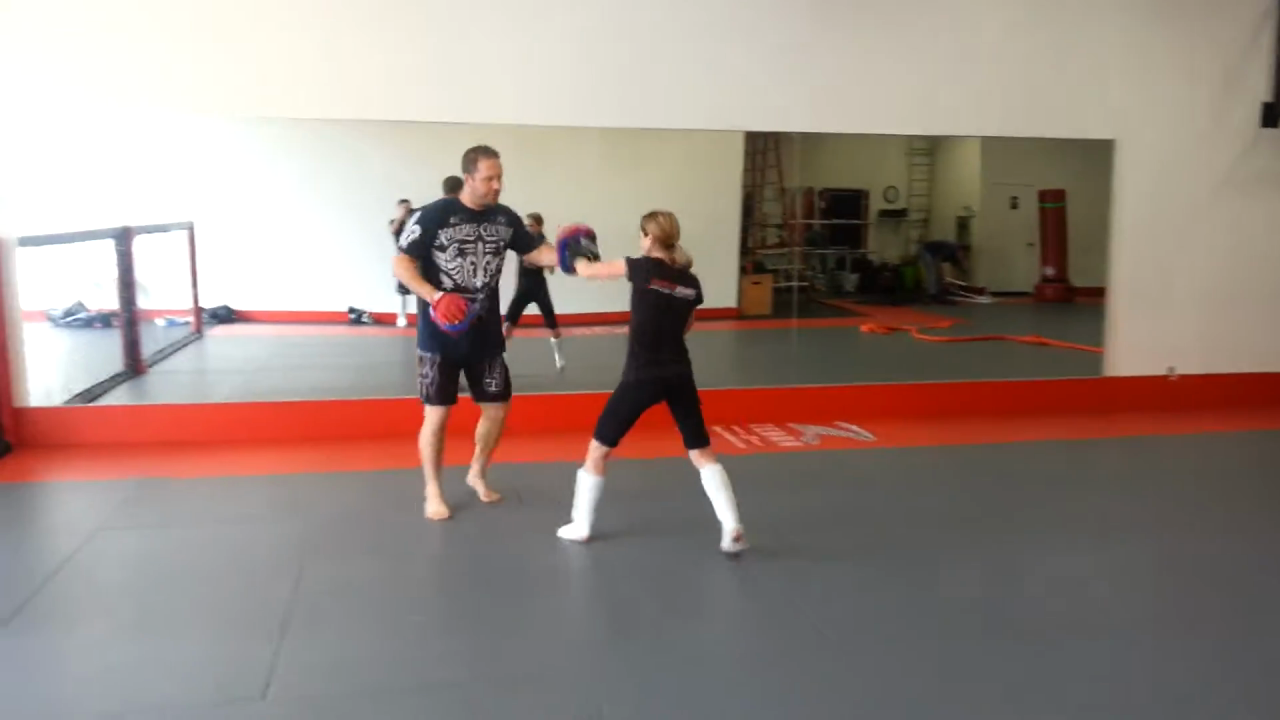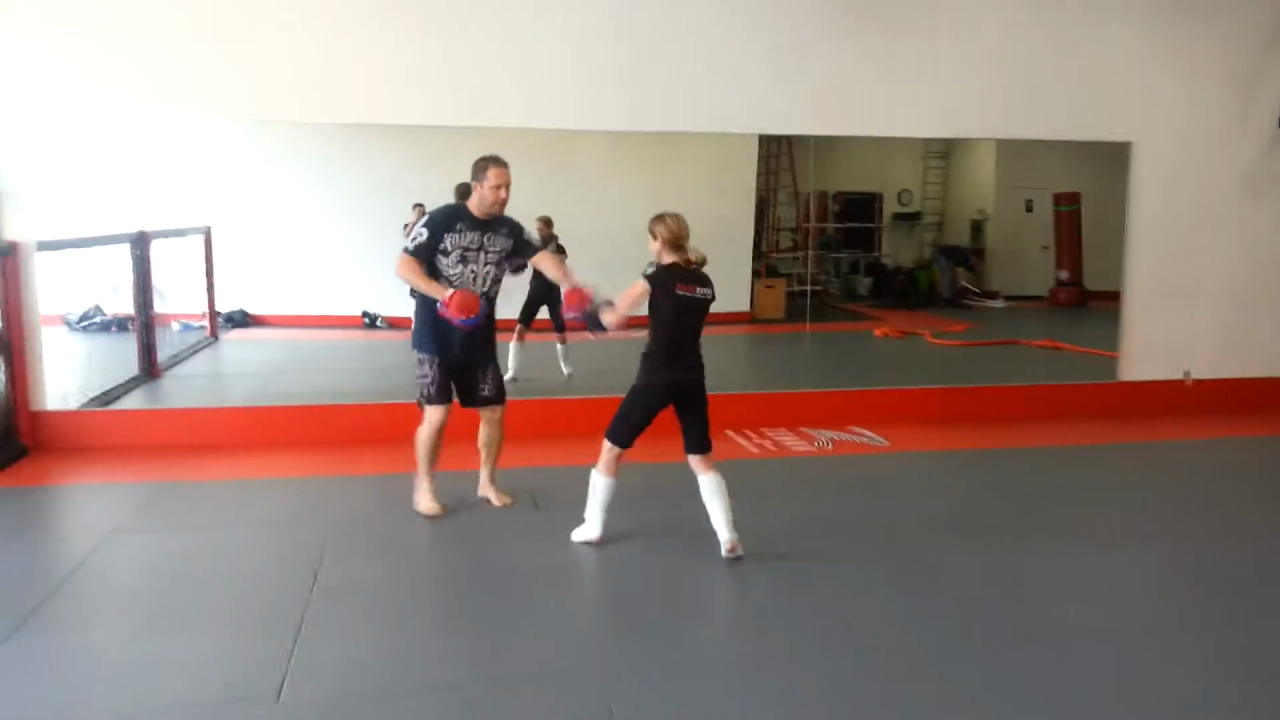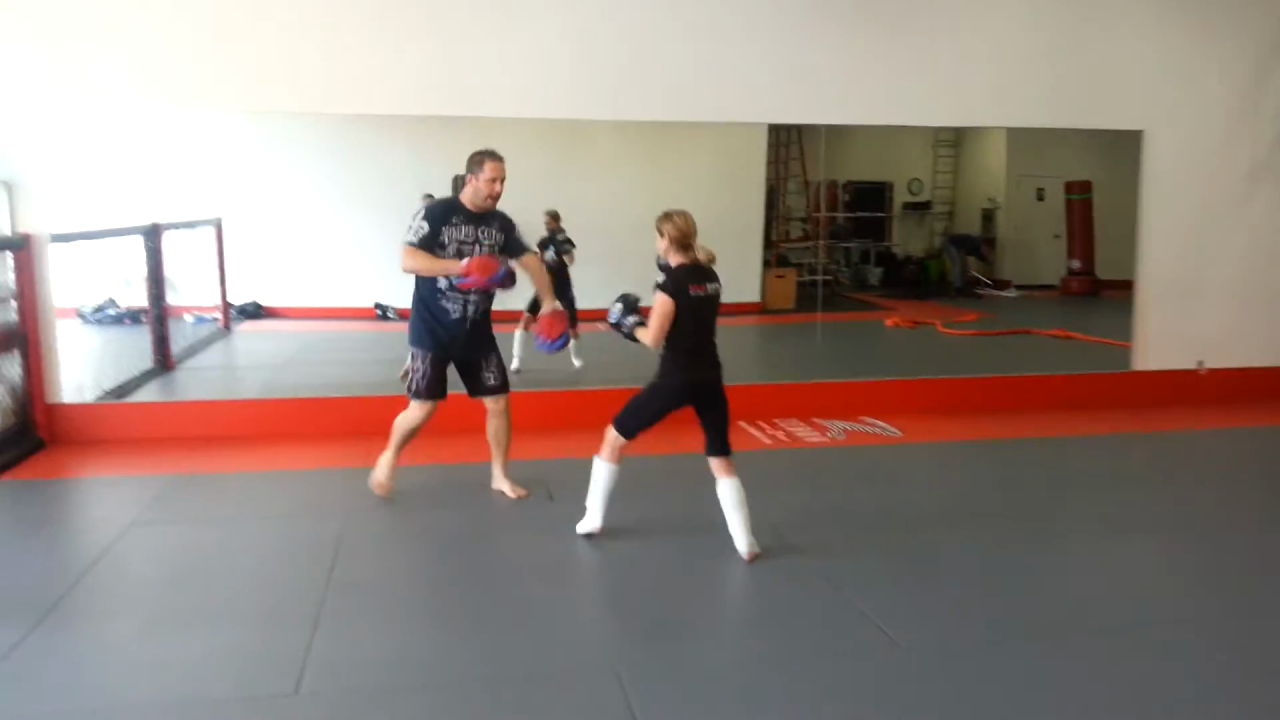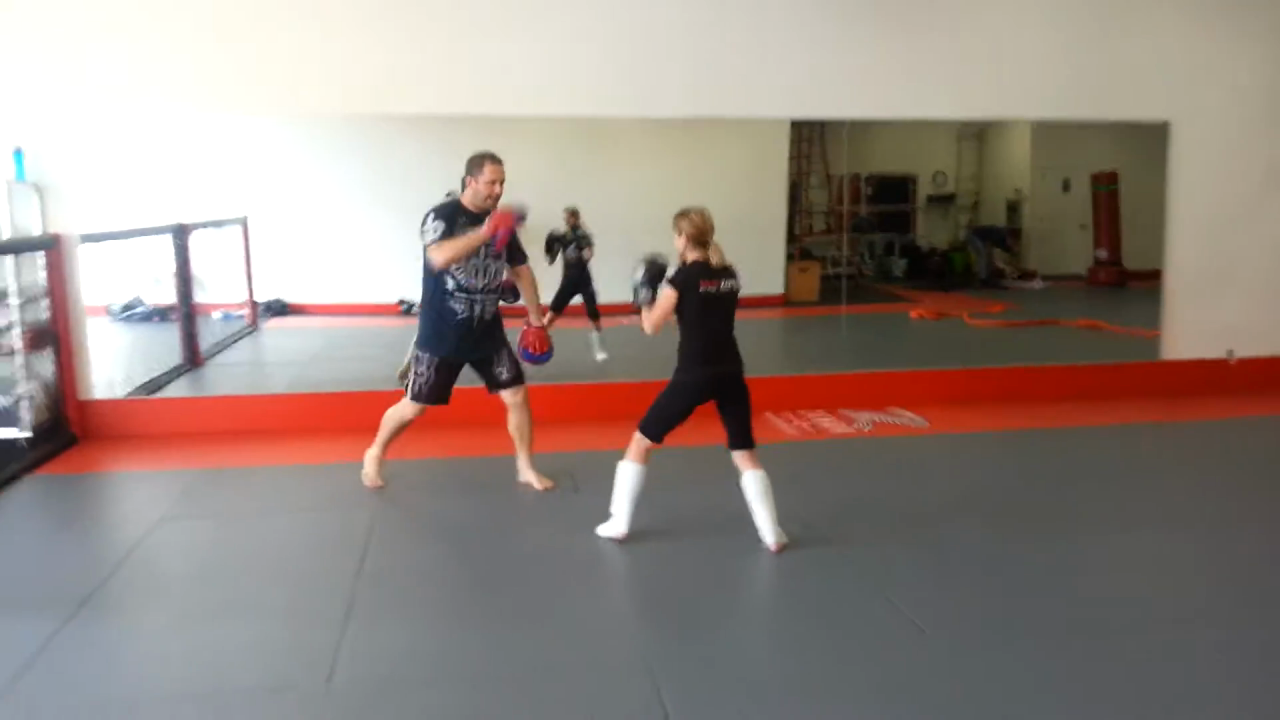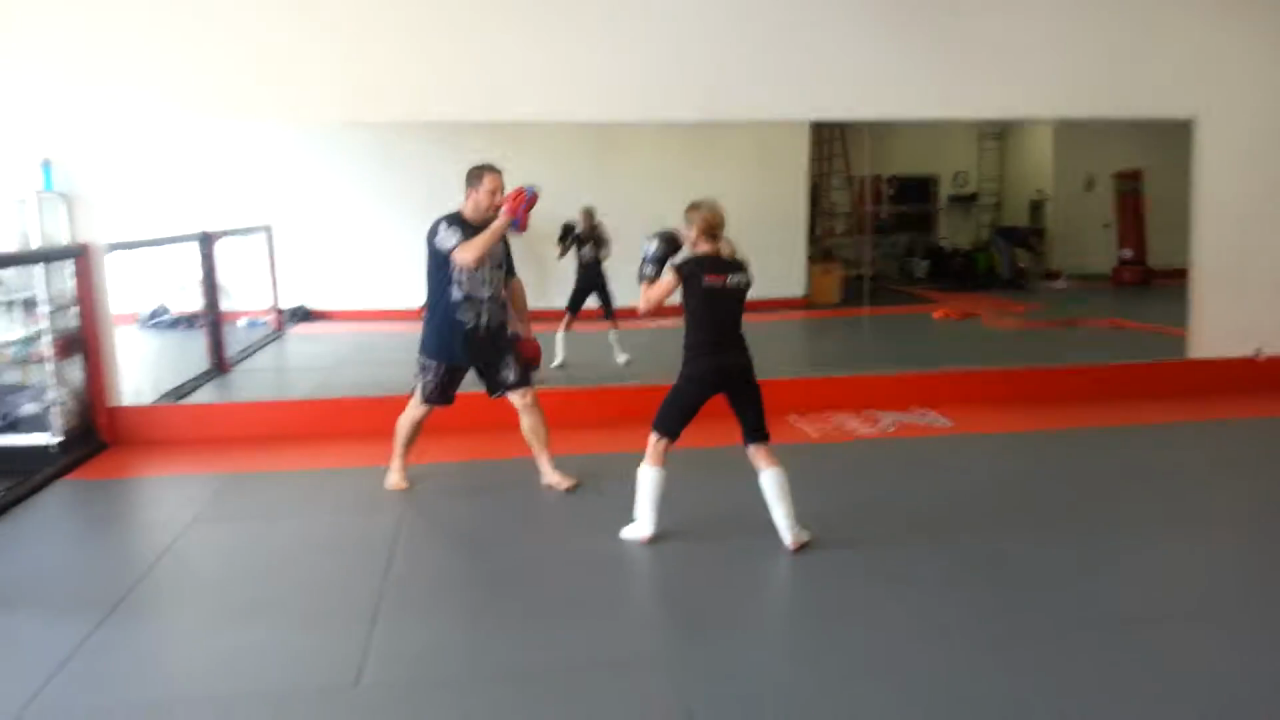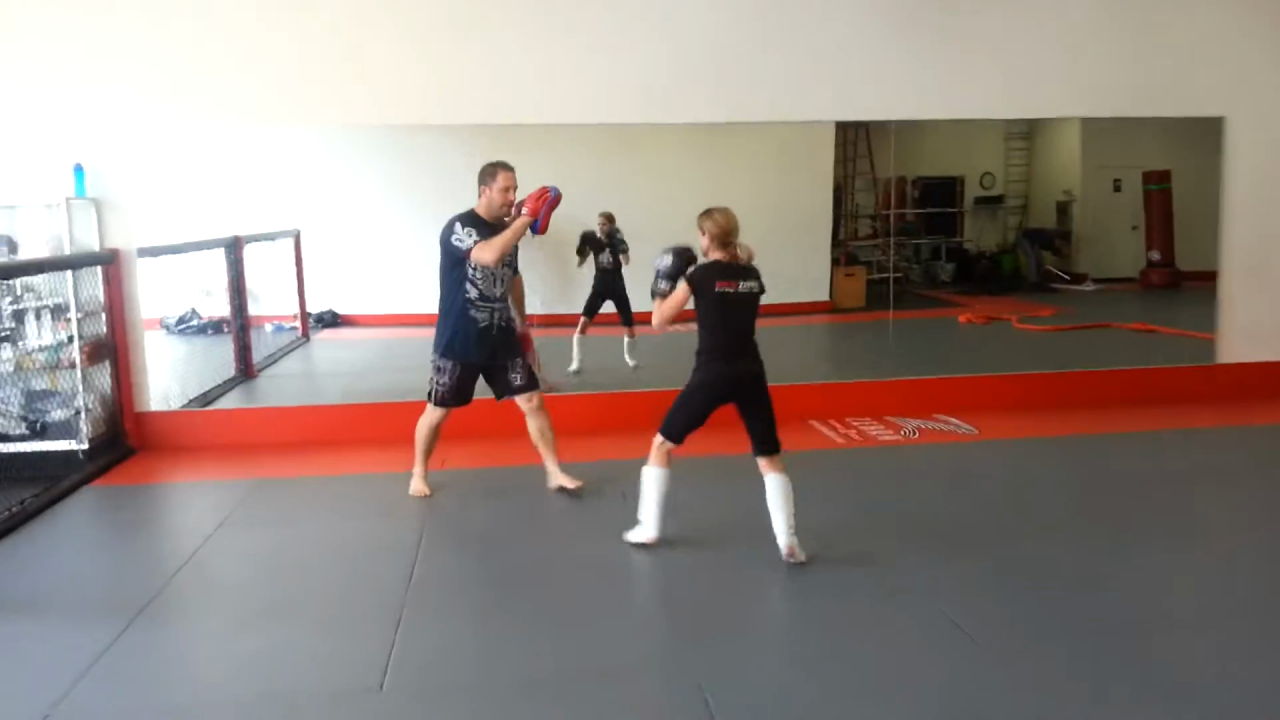
dt=0.1s
person 1, frame 1
left shoulder: (505, 218)
right shoulder: (434, 215)
left elbow: (537, 253)
right elbow: (401, 264)
right wrist: (435, 297)
left hip: (484, 332)
right hip: (440, 334)
left knee: (495, 409)
right knee: (437, 415)
left ankle: (477, 473)
right ankle: (432, 491)
person 1, frame 2
left shoulder: (508, 228)
right shoulder: (440, 220)
left elbow: (543, 259)
right elbow: (404, 266)
left wrist: (571, 286)
right wrist: (444, 293)
left hip: (480, 337)
right hip: (436, 335)
left knee: (493, 414)
right knee: (437, 414)
left ankle: (486, 482)
right ankle: (424, 486)
person 1, frame 3
left shoulder: (500, 222)
right shoulder: (436, 214)
left elbow: (529, 260)
right elbow: (409, 260)
left wrist: (549, 301)
right wrist: (460, 267)
left hip: (477, 331)
right hip: (432, 330)
left knee: (498, 404)
right knee: (421, 410)
left ankle: (500, 475)
right ankle: (388, 460)
person 1, frame 4
left shoulder: (503, 224)
right shoulder: (441, 216)
left elbow: (521, 270)
right elbow: (439, 258)
left wrist: (535, 316)
right wrist: (486, 231)
left hip: (487, 330)
right hip: (441, 333)
left knee: (517, 397)
right knee: (414, 407)
left ankle: (526, 468)
right ankle: (374, 454)
person 1, frame 5
left shoulder: (500, 233)
right shoulder: (445, 228)
left elbow: (509, 282)
right elbow: (470, 257)
left wrist: (522, 327)
right wrist: (503, 221)
left hip: (493, 336)
right hip: (446, 340)
left knee: (525, 399)
right knee: (421, 408)
left ankle: (548, 469)
right ankle: (396, 465)
person 1, frame 6
left shoulder: (506, 230)
right shoulder: (458, 228)
right elbow: (489, 256)
left wrist: (522, 324)
right wrist: (525, 219)
left hip: (501, 336)
right hip: (458, 340)
left knee: (532, 401)
right knee: (437, 411)
left ankle: (554, 471)
right ankle: (419, 472)
person 2, frame 1
left shoulder: (641, 268)
right shoulder: (691, 282)
left elbow: (586, 271)
left wrist: (578, 255)
left hip: (642, 377)
right hip: (679, 375)
left knee: (599, 448)
right knee: (702, 453)
left ankle: (581, 525)
right ankle: (732, 526)
person 2, frame 2
left shoulder: (657, 277)
right shoulder: (704, 282)
left elbow: (613, 313)
left wrist: (598, 313)
left hip: (656, 379)
right hip: (691, 379)
left knee: (611, 450)
right knee: (701, 460)
left ankle: (592, 526)
right ankle: (728, 536)
person 2, frame 3
left shoulder: (672, 282)
right shoulder: (711, 277)
left elbow: (654, 339)
left wrist: (629, 323)
left hip: (675, 379)
right hip: (710, 379)
left knee: (614, 437)
right knee: (721, 462)
left ankle: (594, 518)
right ankle: (745, 541)
person 2, frame 4
left shoulder: (682, 276)
right shoulder: (729, 274)
left elbow: (651, 326)
left wrist: (646, 294)
left hip: (693, 376)
right hip: (730, 373)
left knee: (640, 442)
right knee: (746, 454)
left ankle: (619, 522)
right ankle: (771, 533)
person 2, frame 5
left shoulder: (688, 267)
right shoulder: (738, 268)
left elbow: (645, 304)
left wrist: (651, 267)
left hip: (701, 370)
right hip: (737, 366)
left knee: (658, 442)
right knee: (761, 451)
left ankle: (644, 524)
right ankle: (791, 531)
person 2, frame 6
left shoulder: (700, 275)
right shoulder: (751, 274)
left elbow: (659, 320)
left wrist: (664, 280)
left hip: (711, 376)
right hip: (749, 375)
left knee: (661, 445)
right knee: (769, 461)
left ankle: (649, 527)
right ankle: (788, 542)
